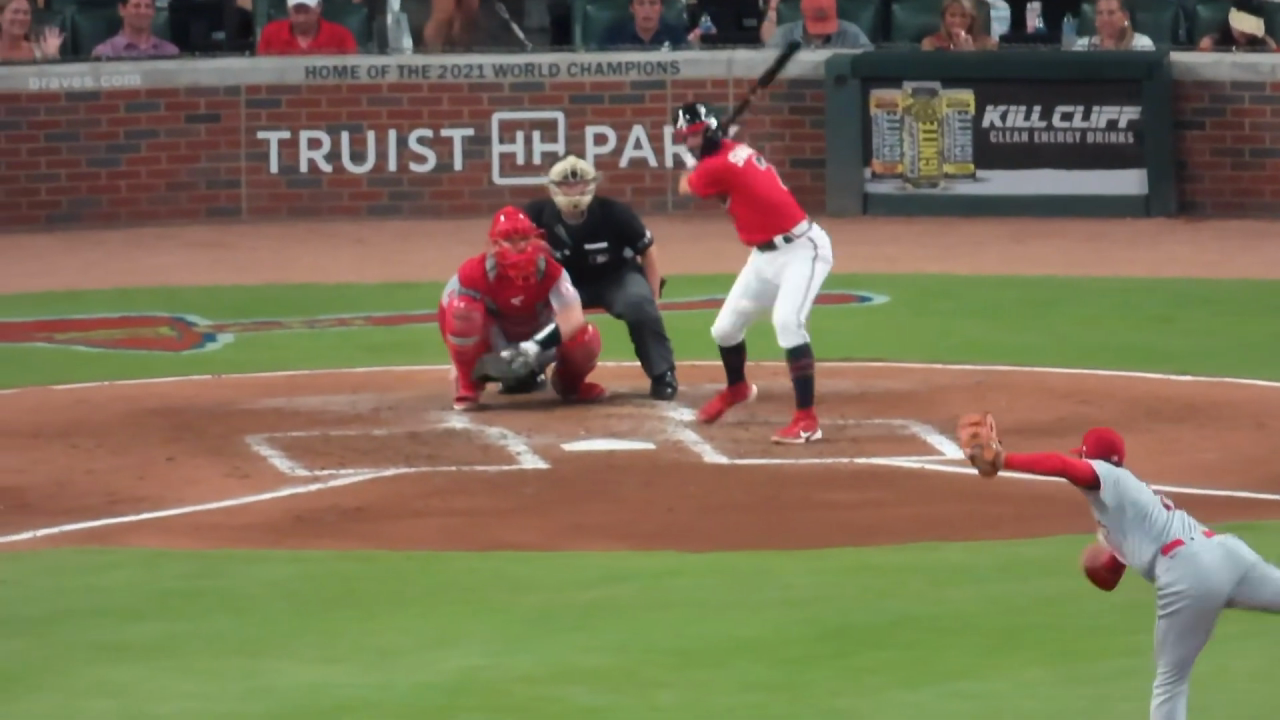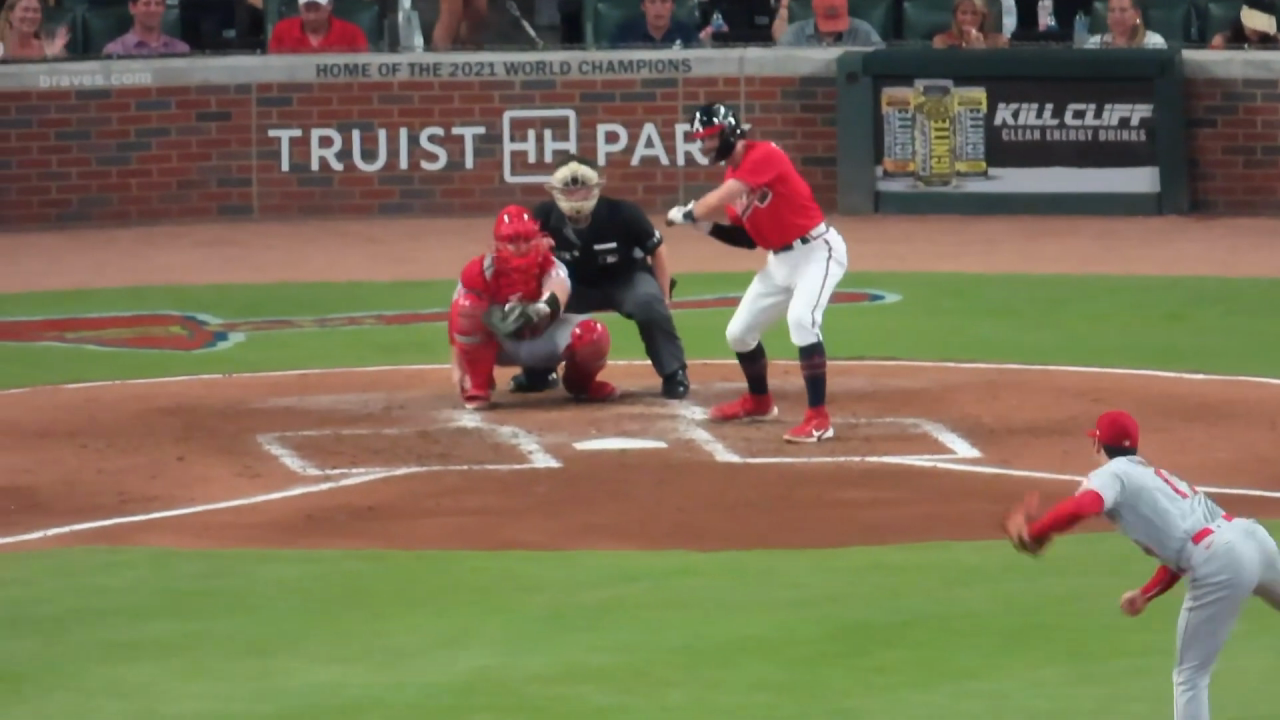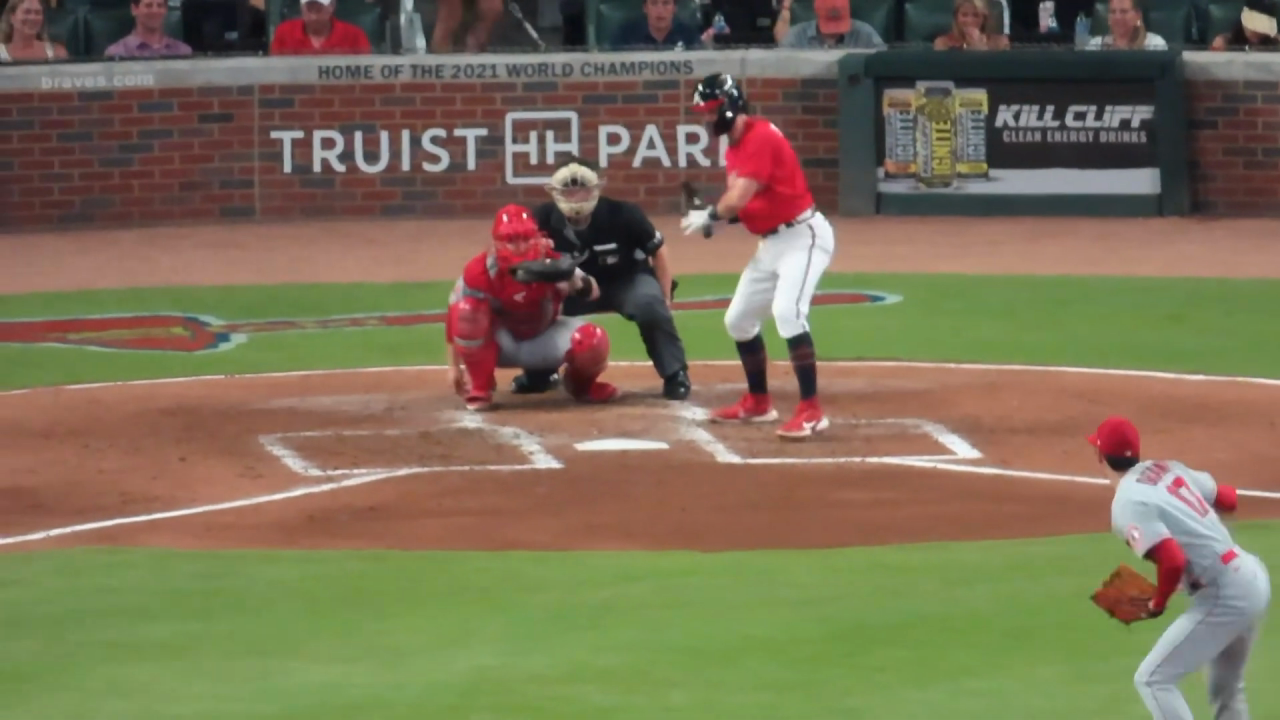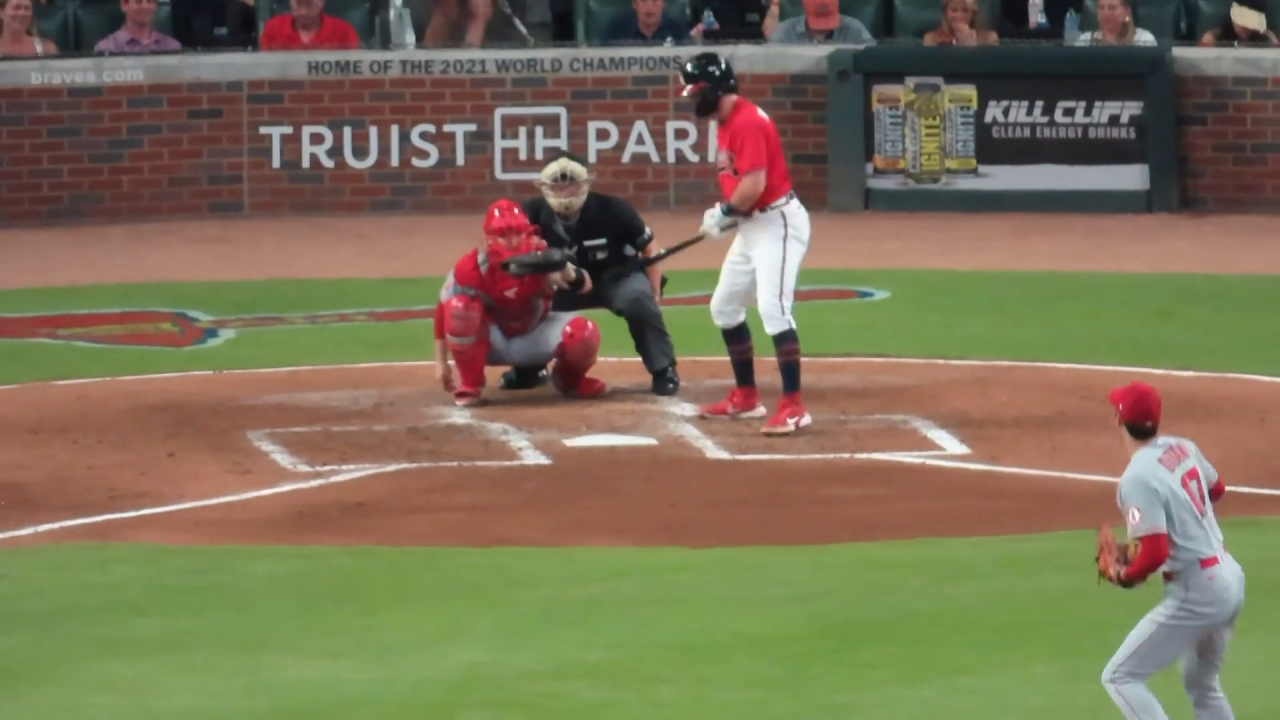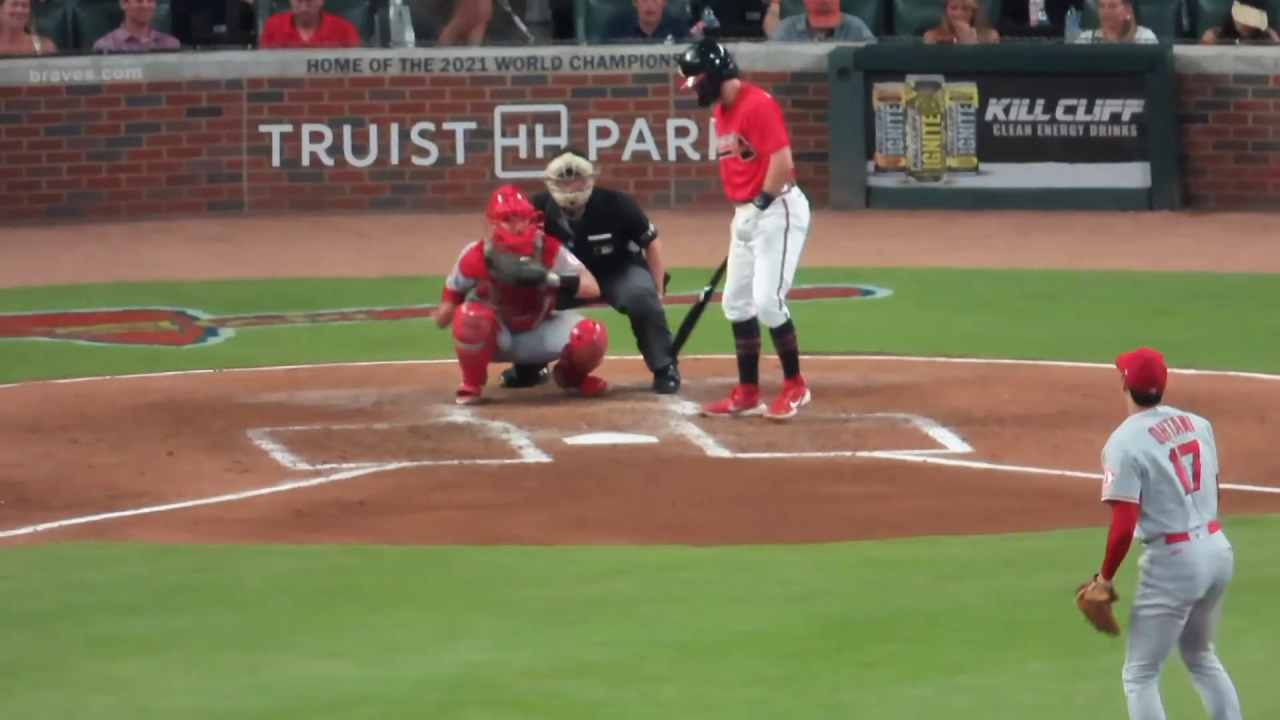
dt=0.2s
person 1, frame 1
left shoulder: (717, 165)
right shoulder: (737, 150)
left elbow: (686, 188)
left wrist: (695, 163)
left hip: (803, 247)
right hip: (767, 253)
left knee: (787, 322)
right knee: (725, 329)
left ankle: (806, 419)
right ankle: (737, 388)
person 1, frame 2
left shoulder: (762, 154)
right shoulder: (733, 171)
left elbow: (722, 197)
right elbow: (746, 238)
left wrist: (686, 213)
right wrist: (708, 226)
left hip: (817, 251)
right hip: (780, 259)
left knee: (801, 320)
right knee: (738, 333)
left ankle: (818, 418)
right ankle: (759, 399)
person 1, frame 3
left shoulder: (761, 135)
right shoulder: (732, 149)
left elbow: (740, 197)
left wrist: (708, 216)
right wrist: (711, 217)
left hip: (805, 236)
right hip: (771, 243)
left knee: (787, 311)
right knee: (738, 319)
left ankle: (810, 409)
right ankle: (758, 401)
person 1, frame 4
left shoulder: (747, 121)
right shoulder: (726, 121)
left elbow: (755, 184)
left wrist: (723, 211)
right wrist: (726, 211)
left hip: (779, 223)
right hip: (751, 226)
left knee: (773, 306)
right knee: (724, 307)
left ankle: (793, 405)
right ankle: (746, 397)
person 1, frame 5
left shoulder: (757, 103)
right shoulder: (721, 109)
left elbow: (783, 161)
left wrist: (758, 207)
right wrist: (744, 211)
left hip: (778, 210)
right hip: (751, 212)
left knee: (767, 300)
right knee: (736, 303)
left ankle: (794, 385)
right ankle: (748, 394)
person 2, frame 1
left shoulder: (1108, 478)
left elbow: (1067, 467)
right elbow: (1106, 579)
left wrist: (1002, 459)
right wrist: (1099, 559)
left hip: (1189, 574)
left knee: (1170, 684)
person 2, frame 2
left shoulder: (1111, 475)
right shoulder: (1152, 476)
left elbow: (1081, 506)
left wrist: (1032, 533)
right wrist: (1146, 594)
left hip: (1220, 563)
left knee: (1191, 677)
person 2, frame 3
left shoulder: (1128, 504)
right shoulder: (1169, 470)
left elbow: (1175, 561)
right elbow: (1229, 500)
left wrist: (1157, 603)
right wrist: (1219, 485)
left hip: (1229, 593)
right hip: (1251, 576)
left knee: (1154, 681)
right knee: (1224, 691)
person 2, frame 4
left shoulder: (1137, 478)
right shoulder: (1183, 448)
left elbow: (1156, 552)
right elbow: (1217, 489)
left wrist: (1125, 575)
left hip: (1197, 593)
right hip: (1229, 581)
left knee: (1120, 676)
right knee: (1202, 685)
person 2, frame 5
left shoulder: (1123, 443)
right shoulder: (1197, 423)
left elbow: (1124, 525)
left wrist: (1105, 575)
left hip: (1171, 565)
right hip: (1217, 552)
left knee: (1140, 675)
right knee: (1200, 658)
person 3, frame 1
left shoulder: (615, 213)
right shoulder: (537, 214)
left elbow: (646, 251)
left wrist: (654, 298)
left hip: (616, 277)
left knee: (639, 305)
left ankle: (663, 374)
person 3, frame 2
left shoulder: (622, 213)
right shoulder: (543, 217)
left elbow: (656, 250)
left wrist: (663, 299)
left hip: (626, 277)
right hip: (575, 284)
left knee: (648, 305)
left ankle: (674, 373)
right ankle: (539, 372)
person 3, frame 3
left shoulder: (623, 214)
right shoulder: (544, 218)
left elbow: (657, 251)
left wrist: (665, 299)
left hip: (628, 279)
left knee: (649, 306)
left ankle: (675, 374)
right ankle: (540, 373)
person 3, frame 4
left shoulder: (613, 210)
right shoulder: (533, 214)
left elbow: (647, 247)
left wrist: (655, 295)
left hip: (617, 275)
left knee: (638, 301)
left ankle: (664, 370)
right ankle: (529, 368)
person 3, frame 5
left shoulder: (617, 205)
right shoulder: (537, 209)
left elbow: (650, 244)
left wrist: (658, 291)
left hip: (621, 270)
left knee: (642, 298)
left ankle: (665, 368)
right ankle: (530, 367)
person 4, frame 1
left shoulder: (550, 271)
right shoulder: (475, 272)
left elbow: (575, 316)
right elbow: (447, 310)
left wrist: (533, 347)
right wrist: (457, 364)
left hip: (537, 339)
right hip: (493, 342)
left knee: (585, 337)
right knee: (461, 308)
left ankle: (569, 384)
right ankle: (469, 388)
person 4, frame 2
left shoulder: (549, 265)
right shoulder: (478, 272)
left elbow: (559, 291)
right elbow: (458, 316)
left wrist: (541, 308)
right wrist: (457, 367)
left hip: (545, 341)
right hip: (502, 345)
left knee: (595, 337)
right knee: (467, 307)
left ankle: (580, 382)
right ankle: (480, 387)
person 4, frame 3
right shoulder: (478, 271)
left elbow: (592, 291)
right elbow: (455, 314)
left wrist: (576, 282)
right wrist: (453, 366)
left hip: (544, 341)
right hip: (501, 344)
left knee: (593, 342)
right knee: (466, 310)
left ankle: (580, 383)
right ankle: (481, 388)
person 4, frame 4
right shoulder: (469, 268)
left elbow: (586, 285)
right elbow: (444, 311)
left wrist: (568, 274)
right wrist: (440, 361)
left hip: (535, 338)
right hip: (491, 342)
left knee: (585, 334)
right knee: (458, 308)
left ankle: (569, 379)
right ankle: (470, 384)
person 4, frame 5
left shoulder: (548, 249)
right shoulder: (475, 257)
left elbow: (592, 287)
right elbow: (452, 293)
left wrist: (550, 278)
right wrist: (446, 311)
left hip: (539, 334)
right hip: (495, 337)
left knee: (591, 336)
right knee: (469, 315)
left ankle: (571, 377)
right ankle: (472, 383)
